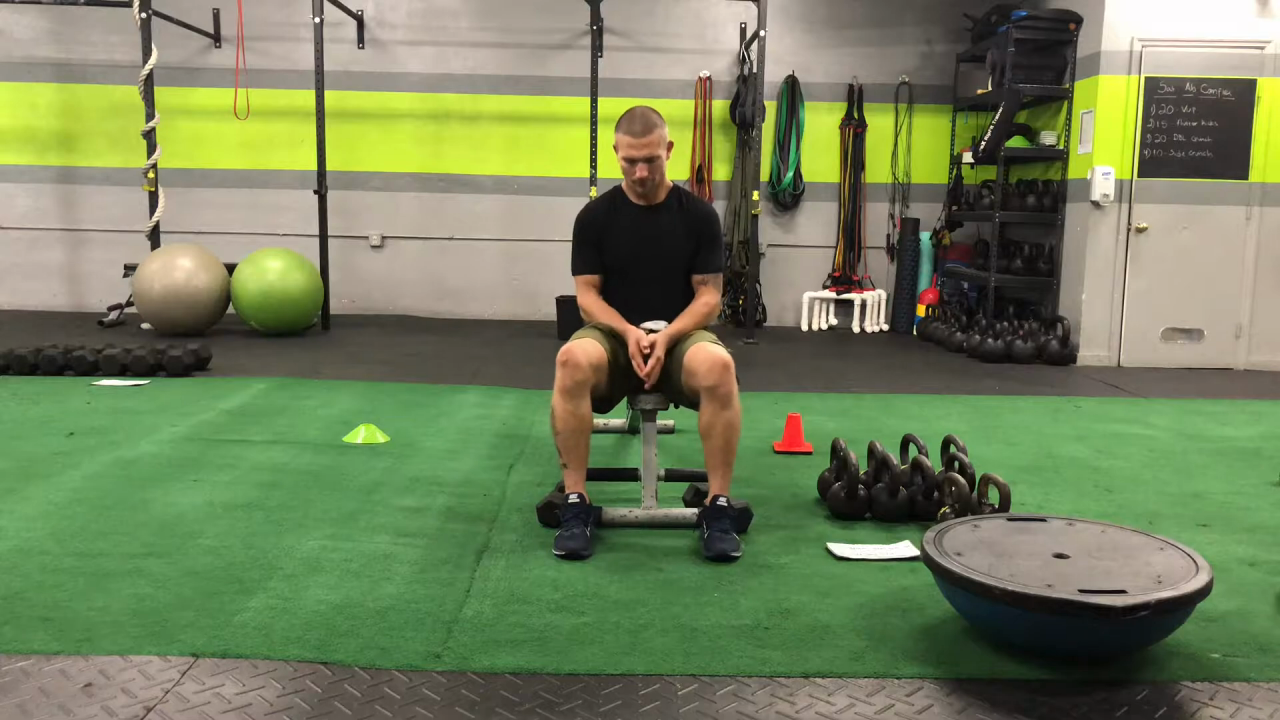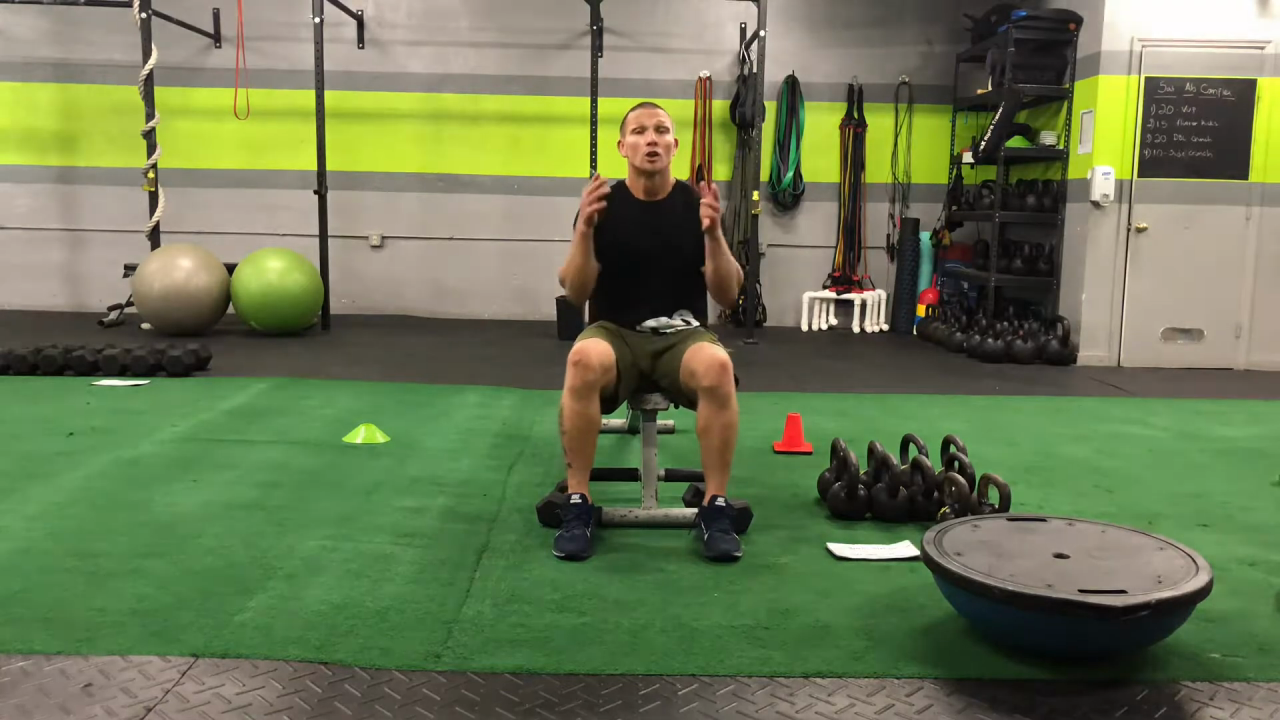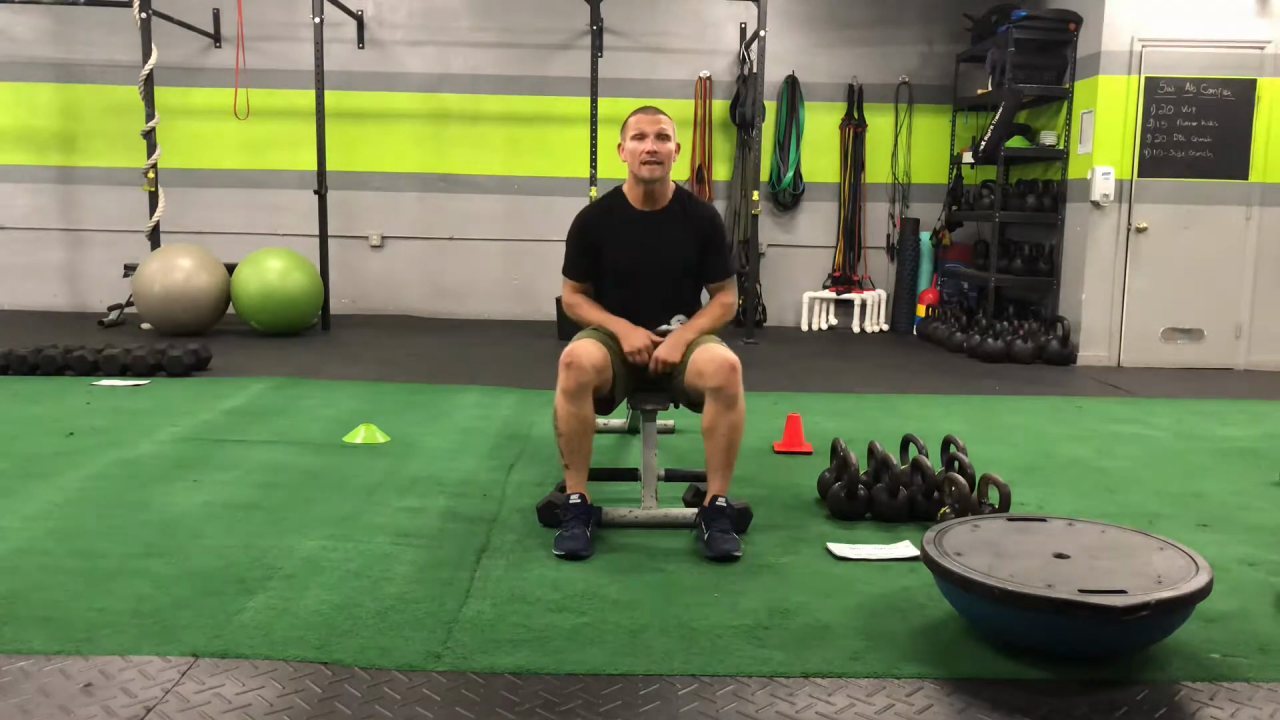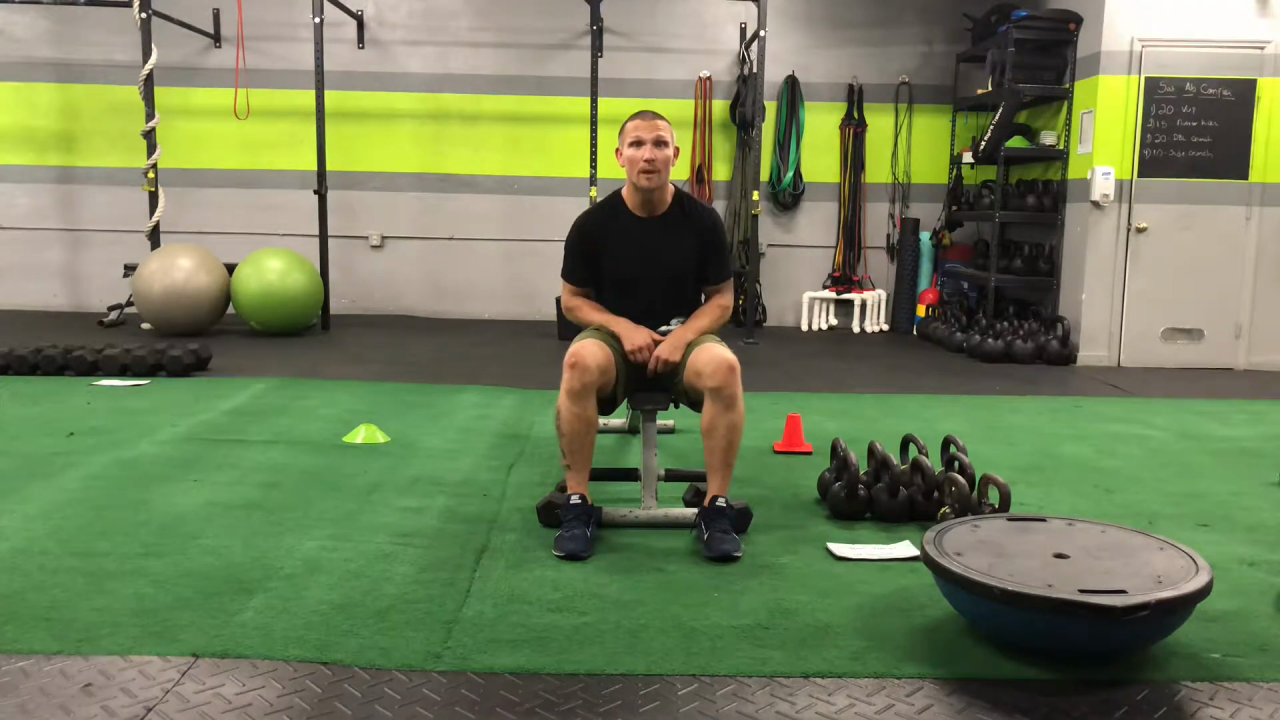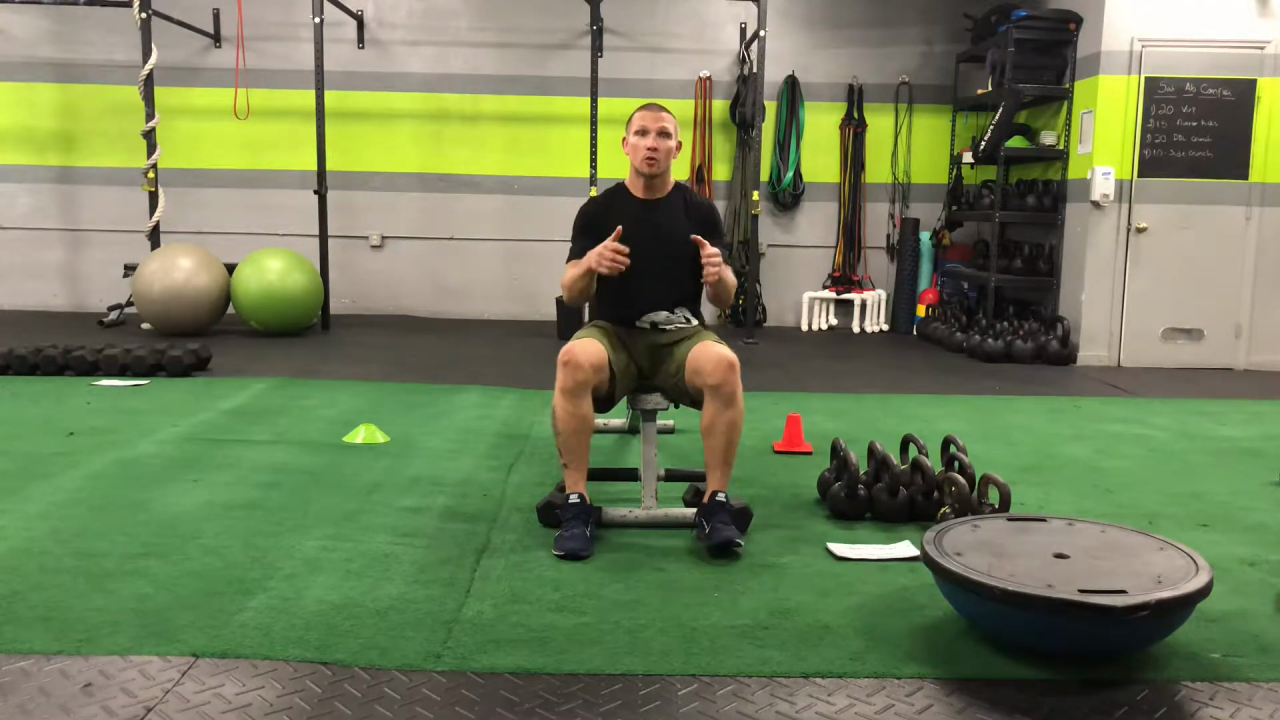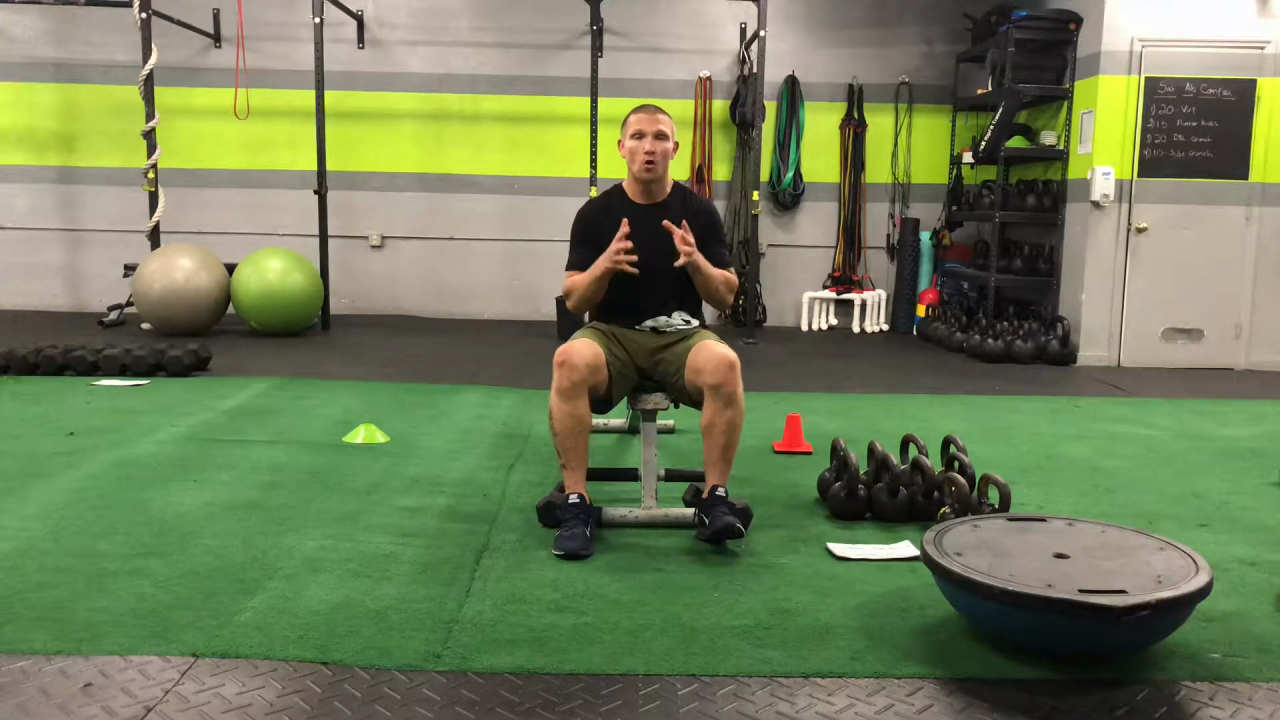
dt=0.7s
person 1, frame 1
left shoulder: (699, 214)
right shoulder: (595, 215)
left elbow: (709, 295)
right elbow: (588, 294)
left wrist: (666, 337)
right wrist: (628, 332)
left hip: (680, 335)
right hip: (615, 334)
left knee: (718, 366)
right knee: (572, 360)
left ankle: (717, 507)
right ankle: (576, 504)
person 1, frame 2
left shoulder: (696, 206)
right shoulder: (603, 206)
left elbow: (729, 296)
right elbow: (576, 293)
left wrist: (713, 234)
right wrist: (583, 228)
left hip: (681, 334)
right hip: (616, 332)
left knee: (717, 367)
right knee: (584, 360)
left ankle: (715, 507)
right ankle: (578, 504)
person 1, frame 3
left shoulder: (702, 217)
right shoulder: (594, 219)
left elbow: (725, 299)
right elbow: (574, 297)
left wrist: (682, 337)
right wrist: (622, 328)
left hip: (681, 338)
right hip: (616, 335)
left knee: (725, 367)
right knee: (575, 361)
left ankle: (715, 507)
right ankle: (576, 504)
person 1, frame 4
left shoulder: (702, 221)
right shoulder: (593, 224)
left elbow: (721, 299)
right elbow: (573, 300)
left wrist: (681, 336)
right wrist: (624, 327)
left hip: (683, 337)
right hip: (616, 335)
left knee: (724, 367)
right knee: (579, 363)
left ankle: (715, 508)
right ankle: (577, 504)
person 1, frame 5
left shoulder: (699, 211)
right shoulder: (599, 209)
left elbow: (725, 298)
right elbow: (570, 293)
left wrist: (716, 272)
right wrist: (591, 262)
left hip: (681, 335)
right hip: (613, 332)
left knee: (724, 365)
right knee: (573, 361)
left ankle: (715, 504)
right ankle: (576, 503)
person 1, frame 6
left shoulder: (699, 211)
right shoulder: (595, 213)
left elbow: (726, 295)
right elbow: (574, 299)
left wrist: (695, 260)
right wrist: (604, 265)
left hip: (681, 335)
right hip: (613, 334)
left knee: (725, 365)
right knee: (568, 361)
left ankle: (714, 499)
right ankle: (576, 503)
